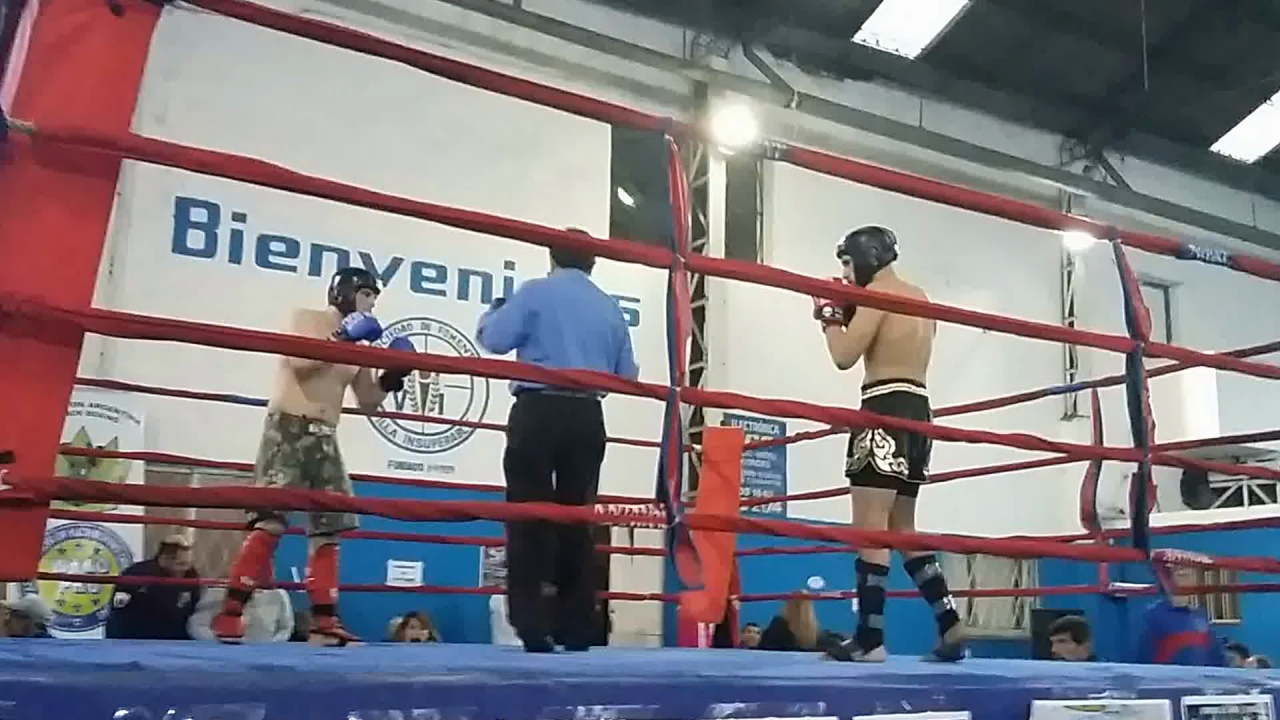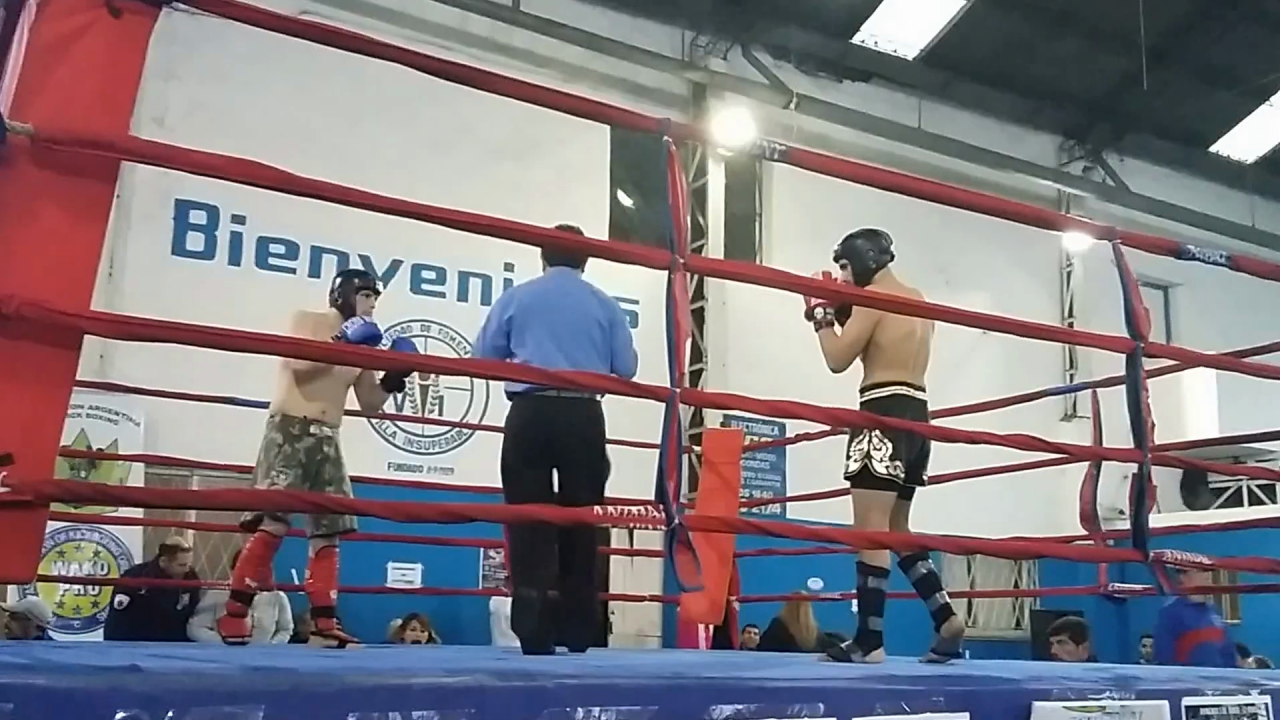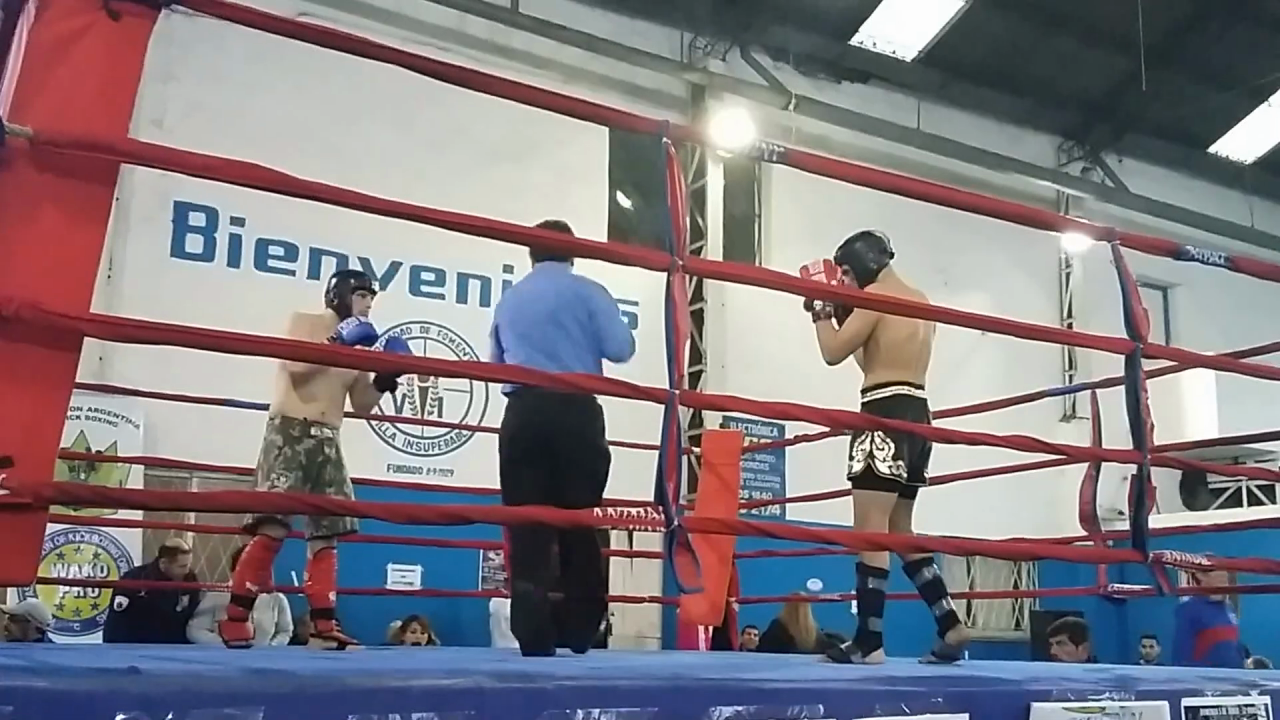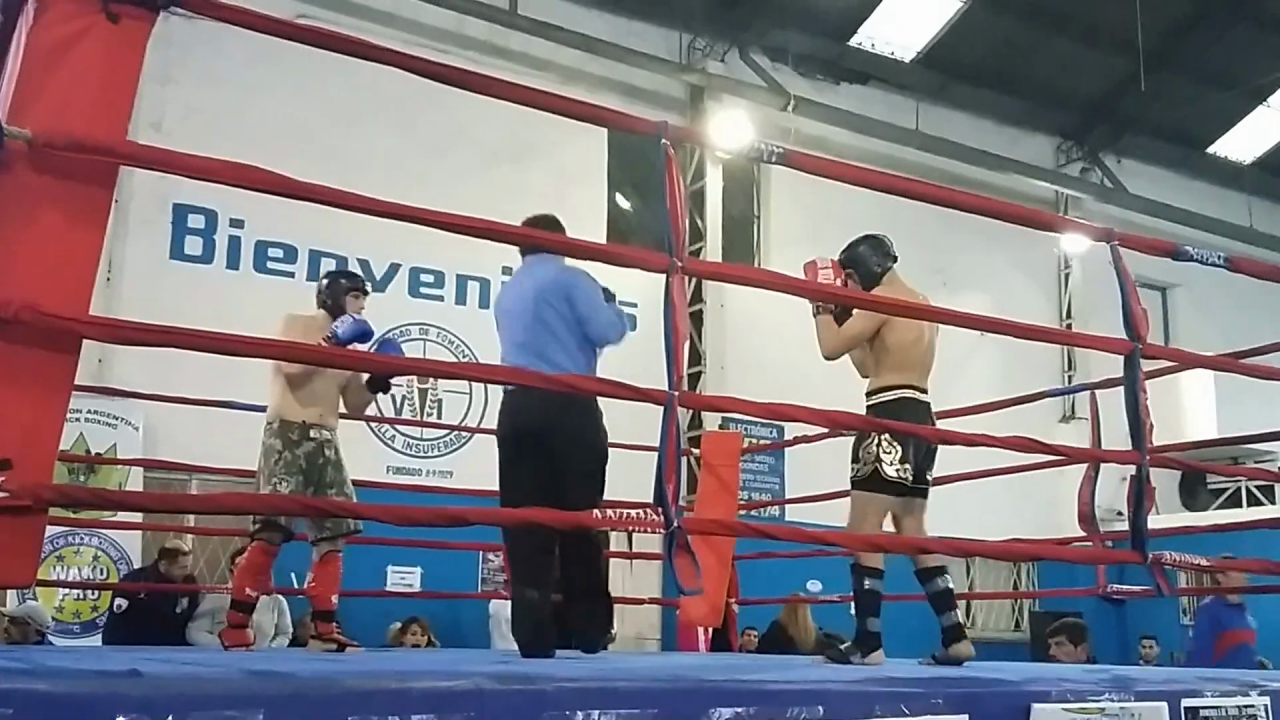
dt=0.1s
person 1, frame 1
left shoulder: (877, 294)
right shoulder: (917, 297)
left elbow: (845, 357)
left wrist: (828, 314)
right wrist: (848, 315)
left hip: (886, 411)
right hip: (917, 412)
left knee: (870, 529)
right knee: (901, 529)
left ankle: (869, 639)
right ankle: (949, 624)
person 1, frame 2
left shoulder: (874, 296)
right shoulder: (916, 299)
left elbow: (837, 360)
left wrist: (821, 314)
right wrist: (842, 315)
left hip: (884, 415)
right hip: (915, 414)
left knee: (870, 531)
right knee: (895, 529)
left ankle: (869, 641)
right ankle: (944, 615)
person 1, frame 3
left shoulder: (878, 296)
right shoulder: (918, 299)
left elbow: (832, 352)
left wrist: (819, 307)
right wrist: (841, 310)
left hip: (887, 414)
right hip: (916, 413)
left knee: (869, 531)
right knee: (898, 529)
left ankle: (868, 641)
right ankle: (950, 625)
person 1, frame 4
left shoulder: (883, 298)
right shoulder: (920, 302)
left elbow: (831, 348)
left wrist: (822, 303)
right wrist: (841, 310)
left hip: (891, 418)
right hip: (919, 417)
left knee: (862, 531)
right knee: (913, 532)
left ankle: (868, 642)
right ankle: (955, 636)
person 2, frame 1
left shoulder: (533, 293)
right shoulder: (609, 309)
left elbow: (492, 339)
right elbow: (626, 372)
left wrist: (499, 309)
left hip: (535, 414)
right hip: (586, 417)
left knee: (528, 520)
right knee: (575, 521)
left ankle: (534, 624)
right ankle: (577, 629)
person 2, frame 2
left shoulder: (521, 296)
right shoulder: (604, 305)
left elbow: (486, 353)
right elbow: (625, 367)
left hip: (530, 416)
right hip: (584, 418)
left knee: (531, 526)
right knee: (580, 526)
left ankle: (534, 628)
right ankle: (580, 631)
person 2, frame 3
left shoulder: (510, 297)
right shoulder: (586, 291)
left elbow: (497, 358)
right elbow: (620, 348)
right wrist: (613, 321)
left hip: (522, 412)
right hip: (575, 412)
left knee: (528, 524)
right knee: (580, 522)
left ankle: (534, 633)
right ankle: (583, 631)
person 2, frame 4
left shoulder: (508, 293)
right shoulder: (571, 279)
right elbow: (608, 330)
right wrist: (608, 304)
left hip: (517, 407)
right hip: (570, 406)
left knee: (526, 525)
right knee: (581, 519)
left ankle: (533, 634)
right ankle: (591, 628)
person 3, frame 1
left shoulder: (359, 345)
right shoulder: (305, 318)
left elbow: (368, 401)
right elbow: (298, 360)
left wrist: (392, 377)
right wrist: (342, 338)
left hip: (325, 440)
right hip: (288, 429)
left knee: (328, 532)
right knee: (270, 523)
left ankle: (325, 624)
right ankle: (230, 614)
person 3, frame 2
left shoulder: (361, 346)
right shoulder: (306, 320)
left elbow: (370, 403)
right elbow: (298, 363)
left wrist: (393, 378)
right wrist: (341, 342)
left hip: (327, 441)
right hip: (290, 431)
left knee: (328, 534)
right knee: (273, 524)
left ankle: (325, 626)
right ankle: (234, 614)
person 3, frame 3
left shoulder: (357, 346)
right shoulder: (303, 322)
left elbow: (362, 405)
right elbow: (296, 365)
left wrist: (385, 378)
right wrist: (338, 343)
left hip: (328, 442)
right hip: (289, 433)
left knee: (327, 536)
right knee: (272, 527)
left ankle: (324, 627)
right ankle: (236, 620)
person 3, frame 4
left shoulder: (350, 347)
right shoulder: (296, 324)
left elbow: (355, 406)
right elbow: (290, 367)
left wrist: (378, 380)
right wrist: (332, 342)
left hip: (326, 445)
right hip: (288, 437)
left knee: (332, 539)
right knee: (272, 531)
left ankle: (324, 629)
right ankle: (236, 625)
